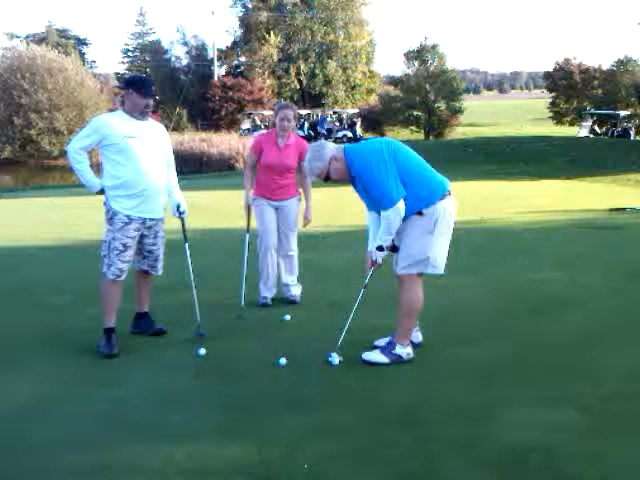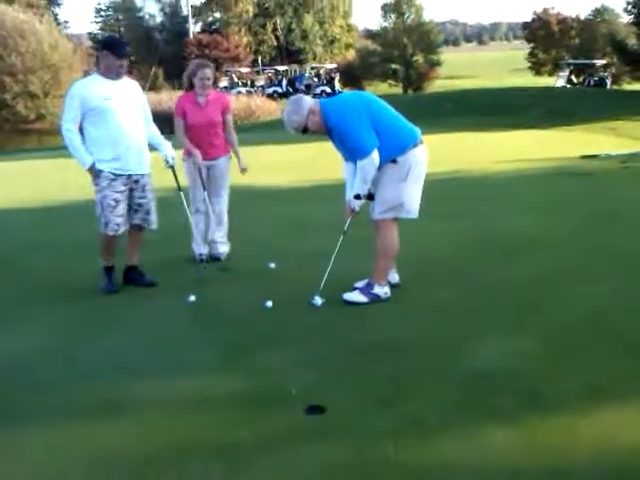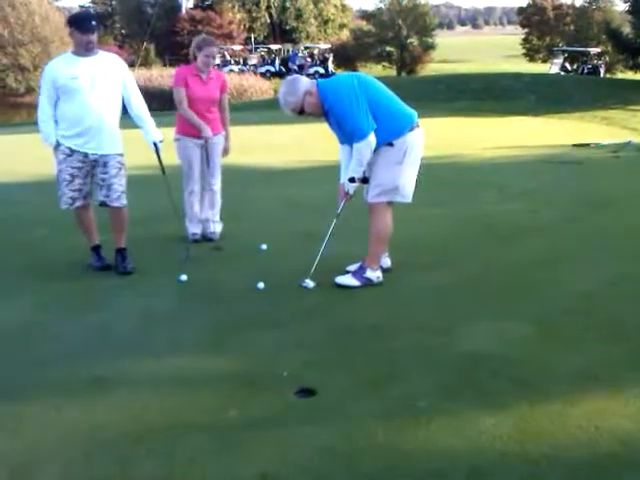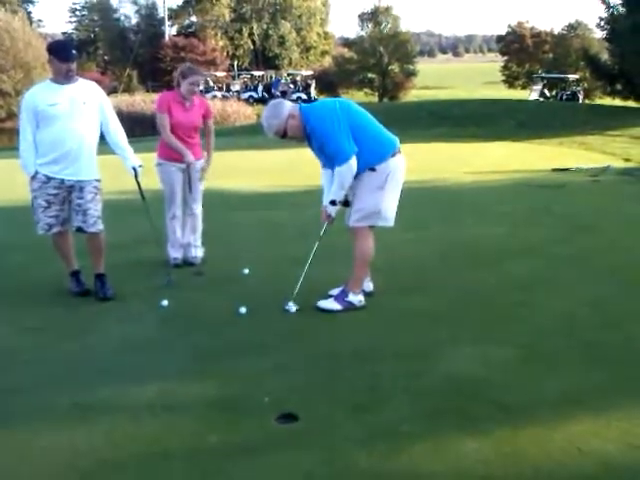
dt=1s
person 1, frame 1
left shoulder: (159, 129)
right shoulder: (106, 123)
left elbow: (169, 167)
right elbow: (74, 149)
left wrist: (177, 197)
right wrist: (94, 184)
left hip: (155, 212)
right hip: (123, 212)
left knee: (148, 267)
right knee: (114, 271)
left ankle: (141, 318)
right ankle: (109, 332)
person 1, frame 2
left shoulder: (133, 87)
right shoulder: (83, 89)
left elbow: (147, 124)
right elbow: (68, 128)
left wrist: (165, 148)
right wrist: (86, 162)
left hip: (140, 169)
right hip: (108, 171)
left knee: (140, 221)
right knee: (112, 227)
left ankle: (132, 269)
right ankle: (108, 271)
person 1, frame 3
left shoulder: (114, 63)
right shoulder: (55, 68)
left elbow: (134, 100)
right elbow: (45, 109)
left wrist: (151, 131)
right wrist: (53, 141)
left hip: (109, 147)
right hip: (71, 148)
left knee: (116, 201)
right knee: (78, 202)
left ankle: (121, 252)
right ankle: (95, 250)
person 1, frame 4
left shoulder: (92, 90)
right shoulder: (34, 96)
left elbow: (112, 127)
right elbow: (27, 137)
left wrist: (129, 158)
right wrist: (31, 171)
left hip: (86, 174)
right hip: (48, 175)
left knee: (93, 227)
right knee: (57, 227)
left ankle: (100, 277)
right ankle: (74, 274)
person 2, frame 1
left shoulder: (366, 159)
right shoulder: (356, 166)
left elbow: (394, 207)
right elbow: (375, 208)
left wrist: (381, 246)
right wrist: (372, 247)
left hip: (431, 207)
right hip: (417, 210)
left knee: (408, 274)
right knee: (405, 272)
left ankle: (401, 346)
right ankle: (410, 331)
person 2, frame 2
left shoulder: (342, 112)
right shoulder: (333, 119)
left elbow: (368, 158)
right elbow: (352, 158)
left wrist: (358, 195)
right wrist: (350, 196)
left hip: (403, 156)
right hip: (392, 158)
left knee: (384, 219)
right knee: (383, 217)
left ankle: (379, 286)
right ankle: (388, 273)
person 2, frame 3
left shoulder: (339, 93)
right shoulder: (329, 100)
left elbow: (365, 140)
right elbow: (347, 141)
left wrist: (353, 178)
right wrist: (344, 180)
left hip: (400, 139)
right hip: (387, 141)
left knee: (379, 202)
right knee: (377, 200)
left ankle: (371, 270)
right ankle: (380, 257)
person 2, frame 4
left shoulder: (321, 117)
right shoulder: (312, 124)
left elbow: (347, 163)
right elbow: (329, 165)
left wrist: (334, 200)
right wrist: (327, 202)
left hip: (381, 164)
right hip: (369, 167)
left knee: (361, 227)
right knee: (359, 225)
left ankle: (353, 294)
right ankle: (362, 282)
person 3, frame 1
left shoulder: (301, 145)
right shoulder: (261, 140)
left elbow: (305, 177)
right elbow: (249, 168)
left wrist: (308, 206)
right wrist: (248, 193)
left hip: (289, 200)
right hip: (263, 199)
left knee: (288, 246)
right knee: (267, 244)
left ankle: (291, 288)
right ankle: (266, 292)
person 3, frame 2
left shoulder: (222, 100)
right shoulder: (182, 101)
left elbow: (229, 130)
right elbow: (179, 133)
left wrist: (239, 157)
right wrist: (193, 151)
left hip: (220, 158)
right hip: (195, 159)
left knee: (219, 203)
right knee: (198, 203)
left ankle: (219, 245)
right ankle: (201, 248)
person 3, frame 3
left shoulder: (220, 78)
right shoulder: (182, 73)
left elbow: (224, 110)
right elbow: (182, 107)
left wrist: (227, 138)
right wrist: (202, 127)
left hip: (214, 136)
right hip: (188, 137)
left knee: (213, 182)
right knee: (192, 183)
left ankle: (211, 225)
right ankle: (193, 227)
person 3, frame 4
left shoulder: (203, 104)
right shoulder: (165, 99)
left elbow: (210, 134)
right elbow: (165, 133)
left wrist: (207, 161)
right wrist: (184, 153)
left hip: (196, 161)
right hip: (170, 162)
left knee: (194, 206)
right knee: (174, 206)
left ankle: (193, 249)
right ankle: (175, 251)
